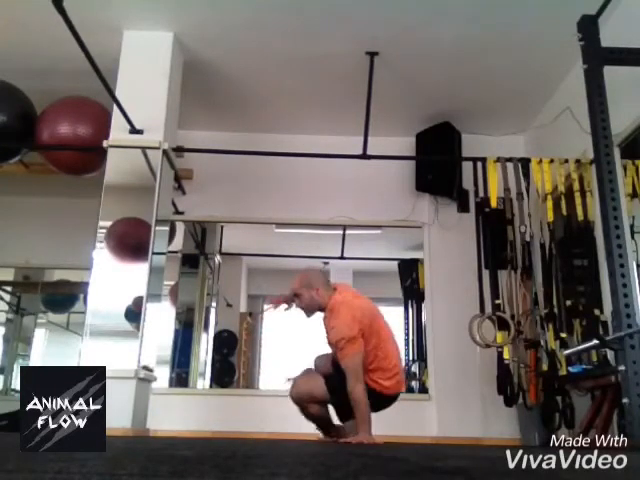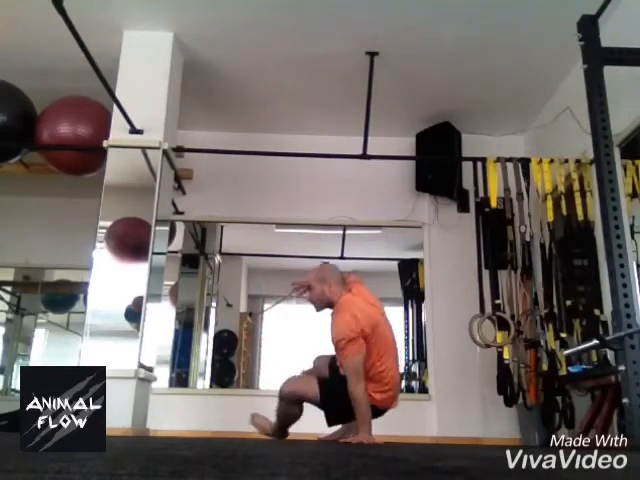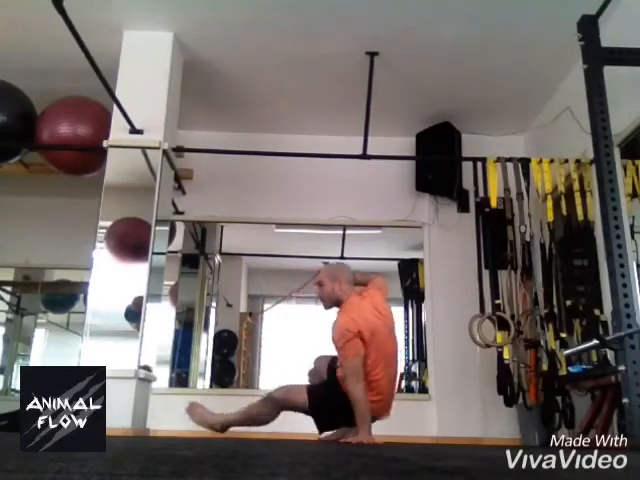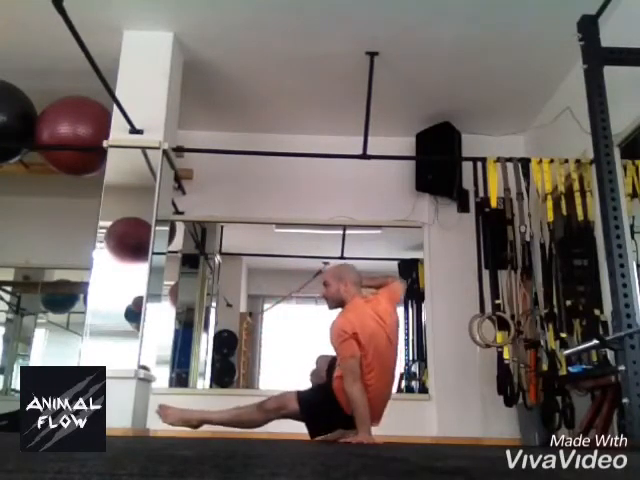
dt=0.2s
person 1, frame 1
left shoulder: (341, 323)
right shoulder: (340, 292)
left elbow: (355, 383)
right elbow: (324, 286)
left wrist: (364, 434)
right wrist: (290, 296)
left hip: (380, 387)
right hip: (380, 372)
left knee: (299, 389)
right knee: (322, 363)
right ankle: (350, 425)
person 1, frame 2
left shoulder: (345, 322)
right shoulder: (358, 293)
left elbow: (356, 383)
right elbow: (351, 278)
left wrist: (365, 433)
right wrist: (311, 283)
left hip: (373, 397)
right hip: (381, 379)
left knee: (291, 388)
right knee: (320, 365)
left ankle: (279, 431)
right ankle: (349, 427)
person 1, frame 3
left shoulder: (346, 324)
right shoulder: (374, 298)
left elbow: (356, 384)
right elbow: (377, 279)
left wrist: (364, 433)
left hip: (367, 401)
right hip: (378, 392)
left knee: (280, 397)
right knee: (321, 366)
left ankle: (222, 422)
right ankle: (346, 426)
person 1, frame 4
left shoulder: (345, 325)
right shoulder: (384, 303)
left elbow: (353, 384)
right elbow: (398, 283)
left wrist: (364, 433)
right wrist: (363, 282)
left hip: (348, 405)
right hip: (374, 400)
left knee: (272, 407)
right knee: (323, 364)
left ankle: (197, 418)
right ankle: (343, 426)
